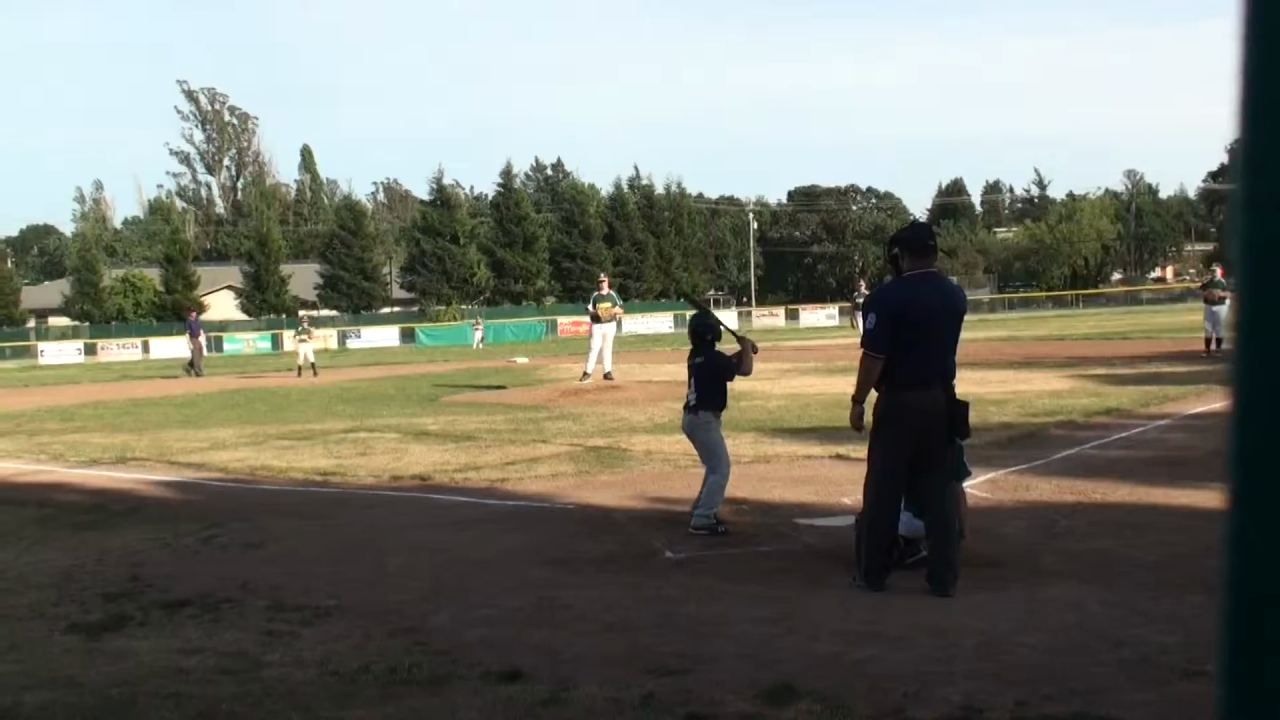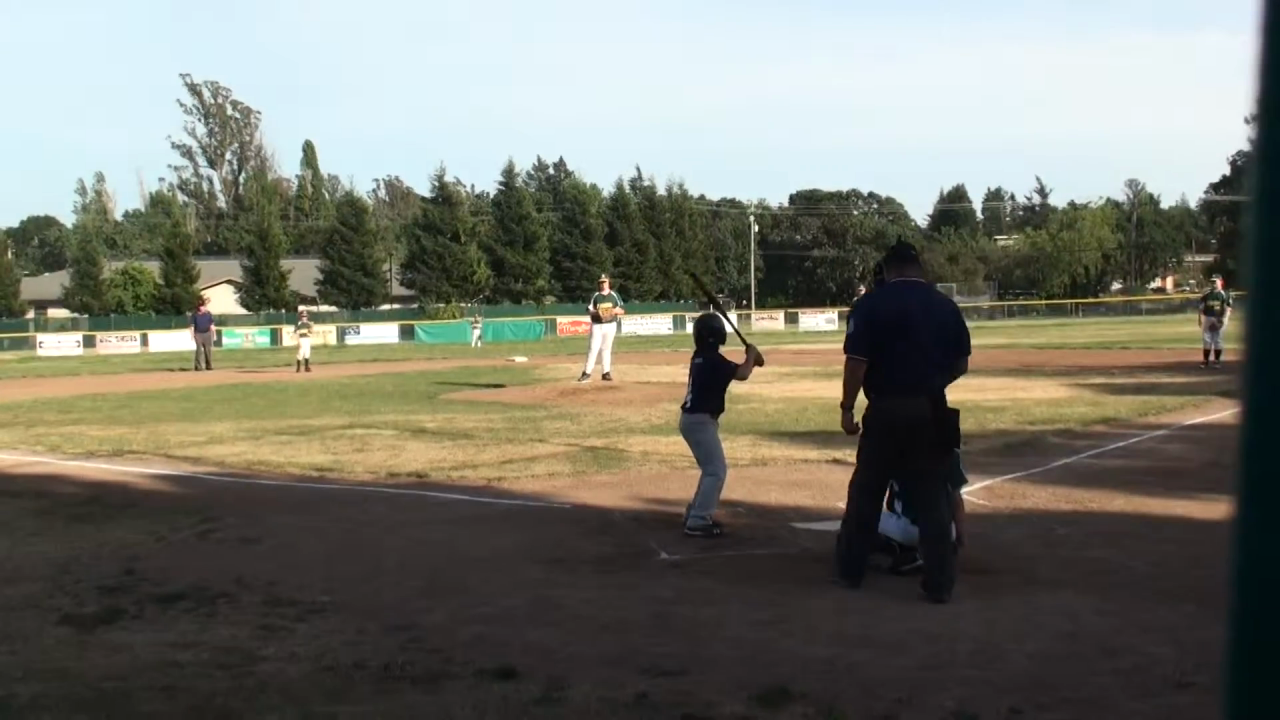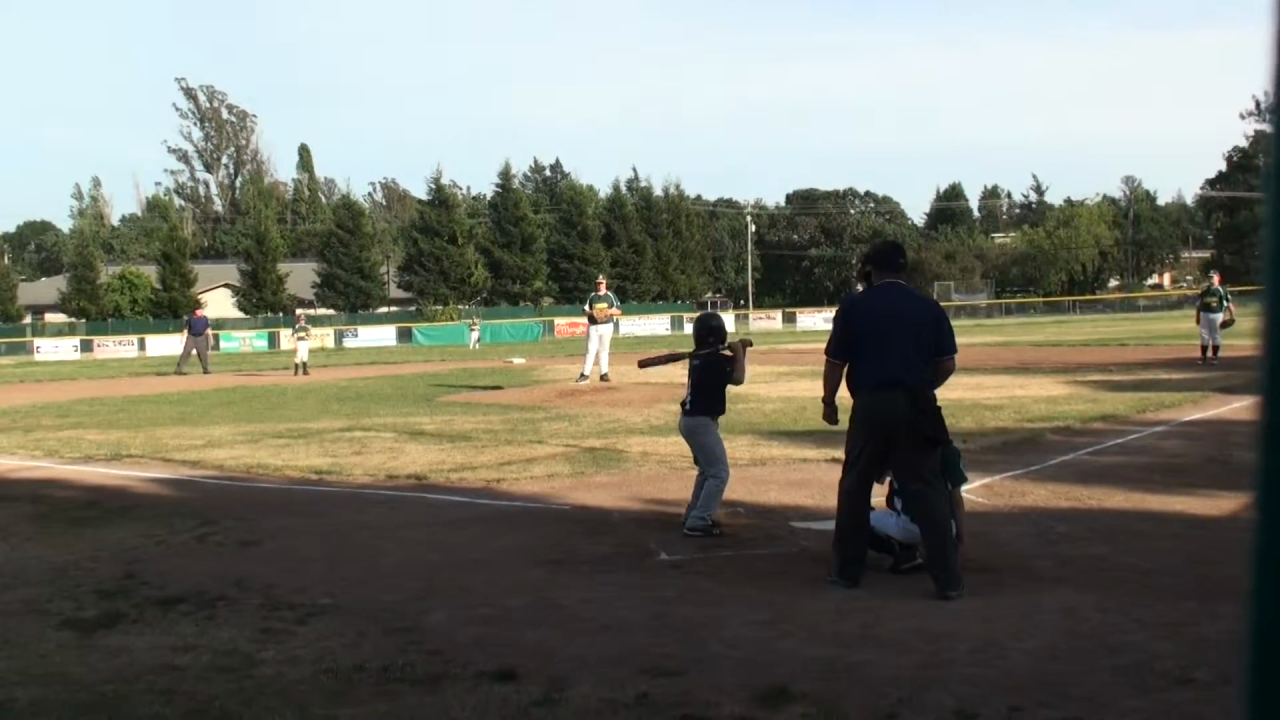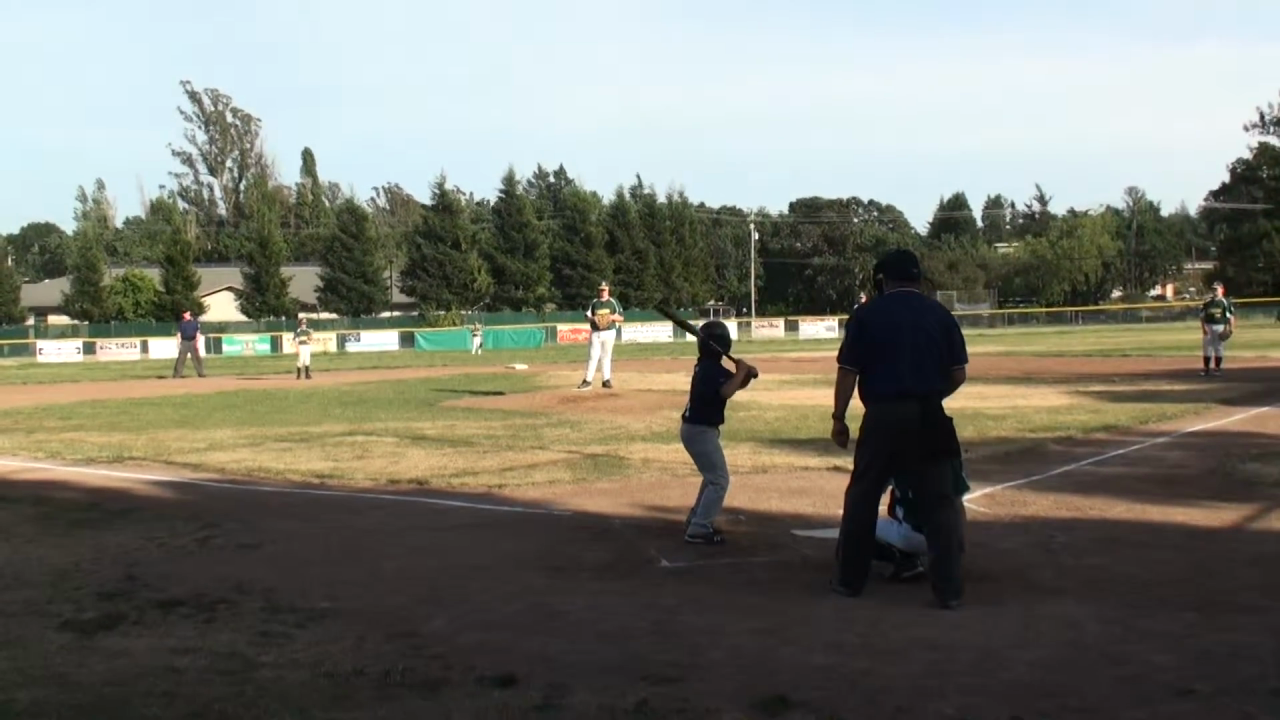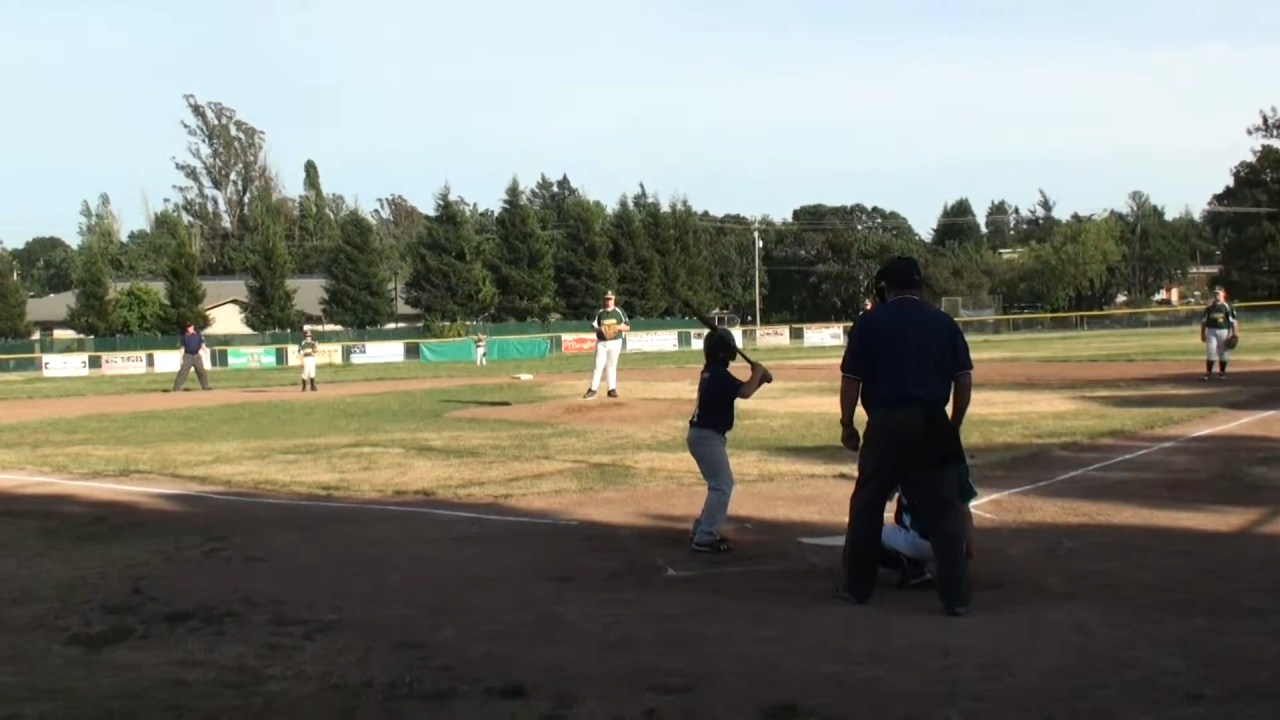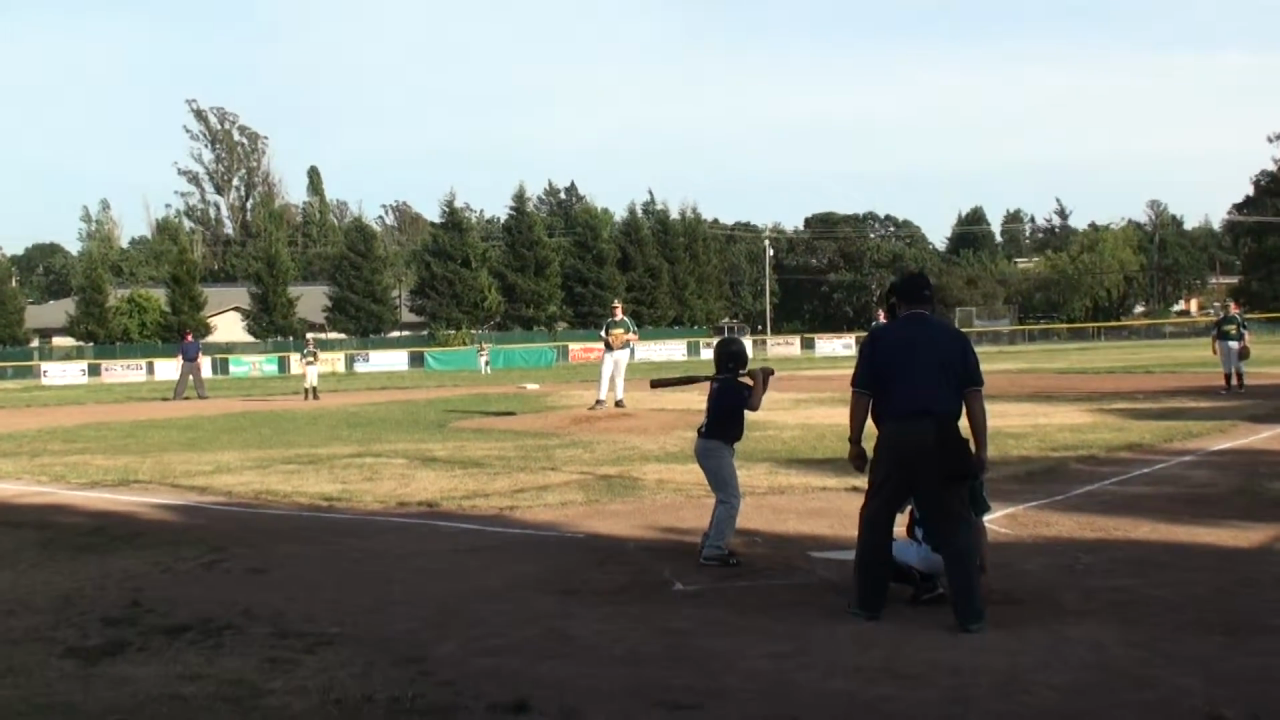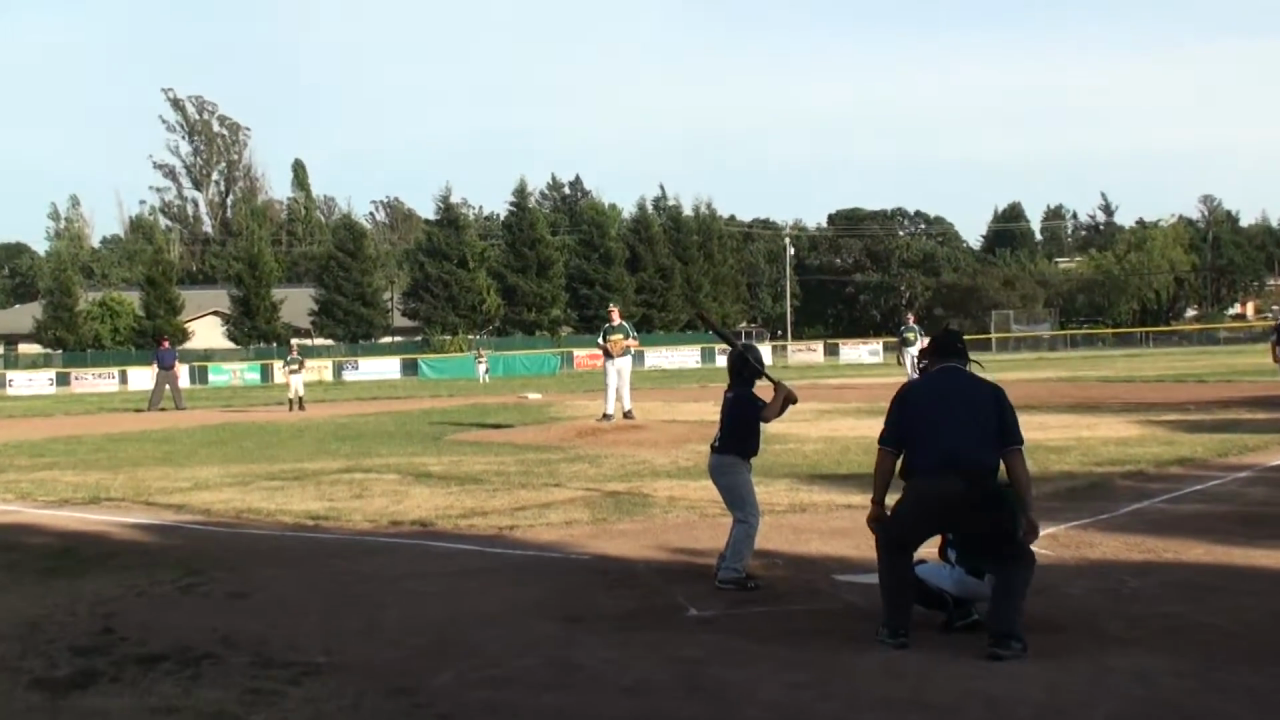
dt=0.5s
person 1, frame 1
left shoulder: (888, 296)
right shoulder: (955, 295)
left elbow: (873, 357)
left wrist: (857, 402)
left hip: (899, 403)
right hip: (941, 402)
left knee: (883, 490)
right knee: (939, 491)
left ankle: (872, 574)
right ankle: (944, 578)
person 1, frame 2
left shoulder: (872, 304)
right shoulder: (945, 306)
left elbow: (857, 362)
right elbow: (960, 364)
left wrist: (847, 408)
left hip: (886, 410)
right hip: (930, 410)
left knee: (866, 492)
right knee: (932, 497)
left ankle: (850, 570)
right ankle: (939, 583)
person 1, frame 3
left shoulder: (854, 306)
right shoulder: (928, 307)
left elbow: (835, 362)
right elbow: (947, 364)
left wrist: (828, 402)
left hip: (870, 407)
right hip: (915, 408)
left knee: (855, 489)
right knee: (929, 492)
left ankle: (847, 571)
right ankle: (947, 579)
person 1, frame 4
left shoulder: (867, 314)
right shoulder: (940, 315)
left elbow: (848, 371)
right elbow: (958, 374)
left wrist: (839, 418)
left hip: (881, 417)
right hip: (927, 417)
left knee: (862, 497)
right knee: (938, 502)
left ankle: (849, 579)
right ankle: (949, 589)
person 1, frame 5
left shoulder: (869, 323)
right shoulder: (943, 322)
left elbow: (851, 380)
right elbow: (963, 381)
left wrist: (847, 424)
right wrist: (954, 423)
left hip: (884, 424)
right hip: (930, 424)
left knee: (867, 505)
right knee: (942, 509)
left ankle: (856, 586)
right ankle: (956, 596)
person 1, frame 6
left shoulder: (879, 337)
right shoulder: (955, 337)
left elbow: (861, 396)
right elbow: (973, 397)
left wrist: (855, 443)
right wrist: (981, 448)
left hip: (895, 439)
right hip: (942, 439)
left knee: (876, 519)
right knee: (955, 525)
left ankle: (867, 603)
right ankle: (970, 613)
person 1, frame 7
left shoulder: (911, 392)
right shoulder: (991, 392)
left elbow: (887, 454)
right elbow: (1014, 456)
left wrist: (877, 504)
right wrist: (1027, 511)
left hip: (923, 492)
right hip: (977, 493)
left knee: (892, 544)
right knee: (1017, 557)
left ankle: (895, 628)
right ankle: (1004, 636)
person 2, frame 1
left shoulder: (696, 355)
right shoulder: (712, 357)
left elbow: (725, 364)
right elbow: (746, 370)
left wrist: (741, 351)
right wrist: (747, 349)
left hip: (695, 417)
right hip: (703, 419)
left knee: (718, 465)
right knee: (718, 470)
left ankle: (702, 509)
right ankle: (702, 521)
person 2, frame 2
left shoulder: (701, 357)
right shoulder: (713, 359)
left elbow: (731, 371)
right elbow: (741, 374)
left wrist: (750, 360)
right wrist: (751, 355)
left hip: (694, 419)
right hip: (700, 421)
left knee: (713, 468)
right knee: (715, 472)
left ankle: (696, 513)
right ankle: (697, 522)
person 2, frame 3
left shoulder: (701, 356)
right shoulder: (712, 360)
left elbow: (731, 367)
right elbow: (738, 378)
left wrist: (738, 351)
right wrist: (738, 352)
left hip: (691, 420)
right hip: (701, 422)
left knee: (707, 470)
right knee: (719, 472)
left ankle: (694, 515)
right ankle: (697, 522)
person 2, frame 4
left shoulder: (709, 366)
right shoulder: (710, 369)
left elbow: (737, 384)
right elbow: (727, 392)
left wrist: (747, 373)
right wrist: (741, 371)
left hip: (696, 428)
right hip: (700, 430)
left knee: (712, 477)
right knee: (719, 479)
left ankle: (695, 521)
right ankle: (698, 530)
person 2, frame 5
left shoulder: (712, 372)
right shoulder: (719, 375)
left elbow: (741, 389)
right elbow: (745, 392)
left wrist: (760, 378)
right wrist: (757, 372)
left hip: (704, 434)
right hip: (706, 436)
left knee: (719, 484)
right knee: (722, 485)
left ankle: (702, 530)
right ankle: (705, 538)
person 2, frame 6
left shoulder: (723, 382)
right shoulder: (729, 385)
left elbow: (753, 395)
right elbow: (754, 404)
left wrist: (763, 378)
right wrist: (758, 380)
left hip: (712, 444)
right hip: (715, 447)
left knee: (726, 496)
right knee: (730, 498)
left ankle: (710, 544)
right ankle: (714, 552)
person 2, frame 7
left shoulder: (737, 393)
right shoulder: (742, 395)
left elbow: (772, 412)
right elbow: (767, 416)
left wrist: (785, 400)
right wrist: (780, 393)
left hip: (728, 460)
right hip: (729, 462)
left knee: (744, 515)
right knee: (749, 517)
left ankle: (727, 566)
right ankle: (730, 574)
